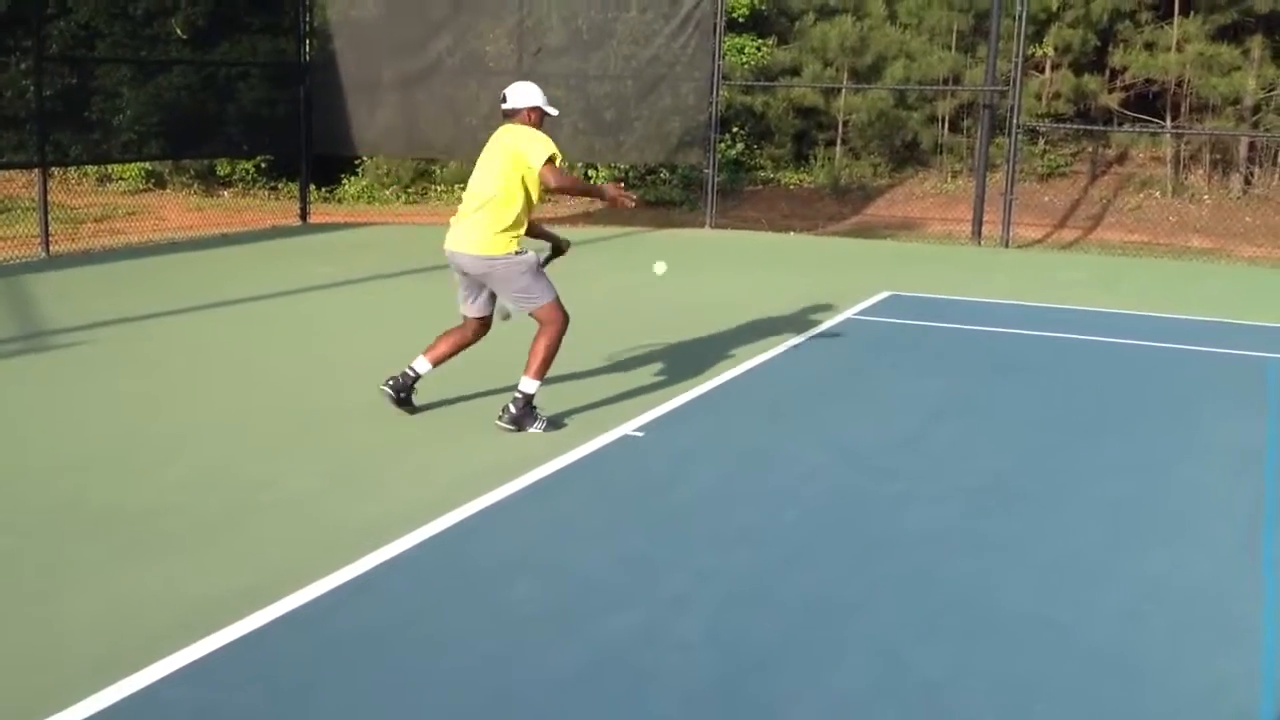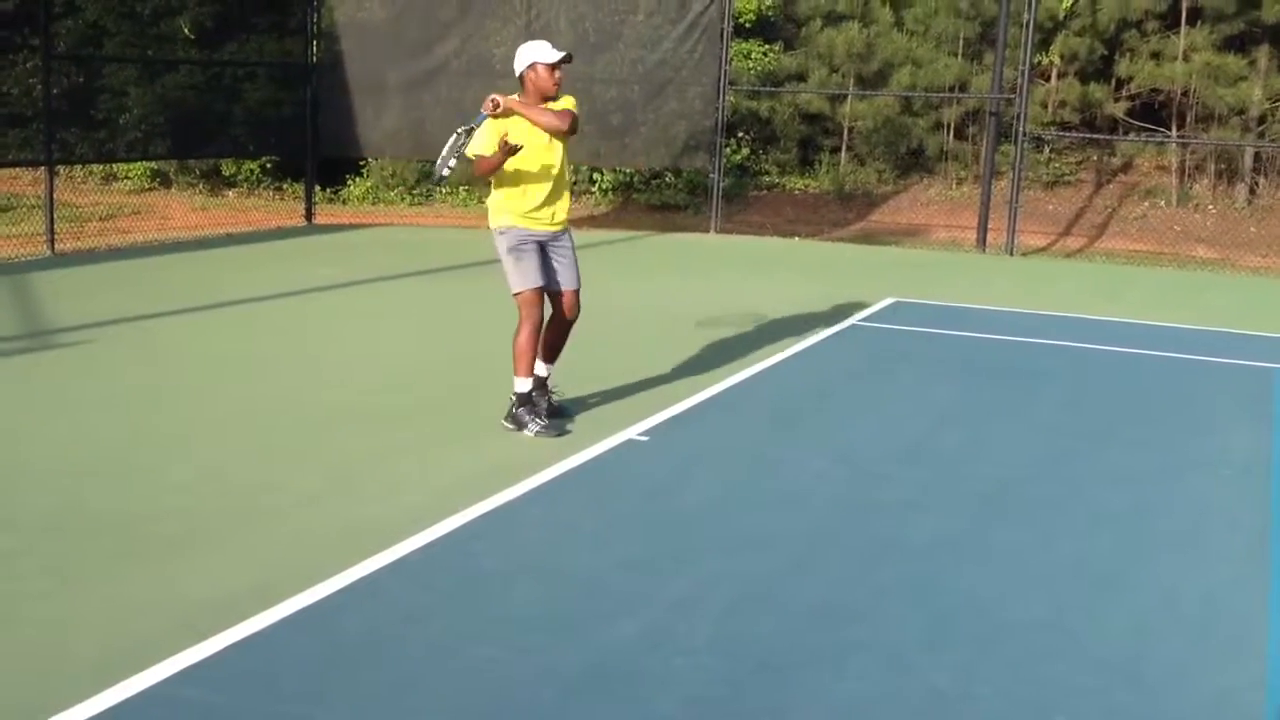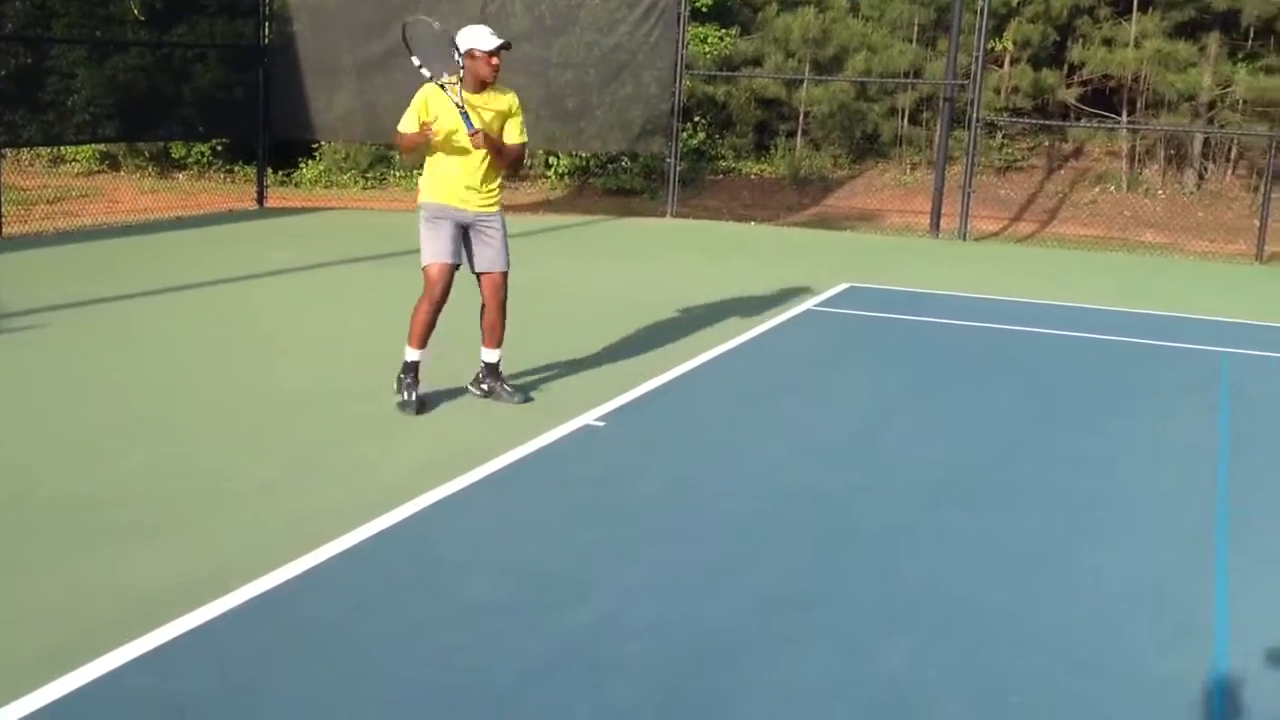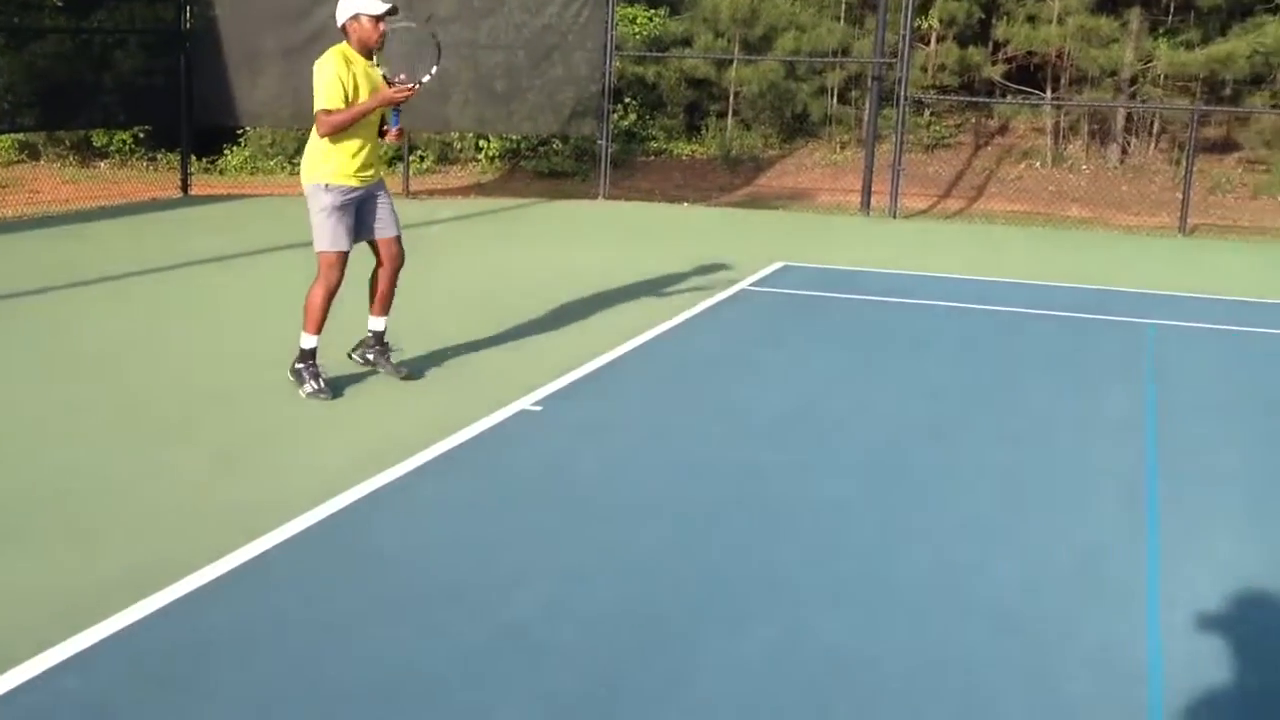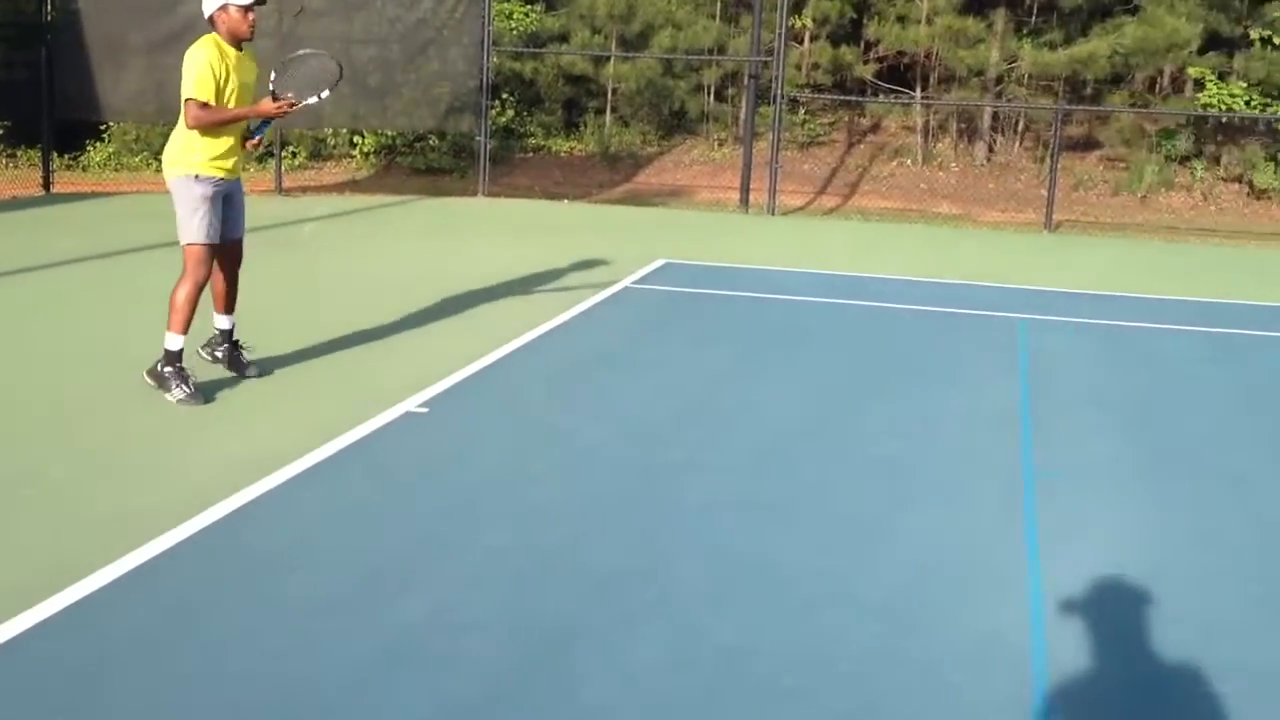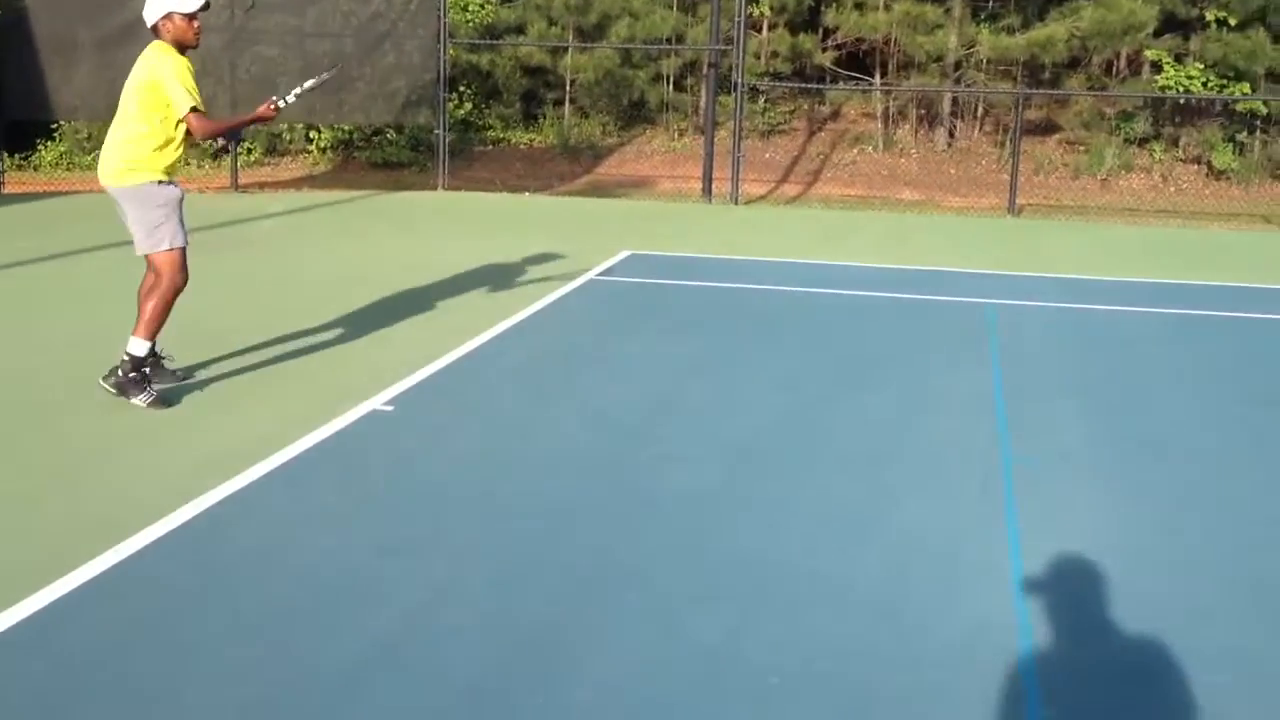
dt=0.4s
person 1, frame 1
left shoulder: (499, 143)
right shoulder: (527, 138)
right elbow: (553, 178)
left wrist: (549, 236)
right wrist: (603, 191)
left hip: (459, 248)
right hip: (493, 251)
left knee: (475, 326)
right knee: (555, 321)
left ankle: (403, 381)
right ankle: (519, 408)
person 1, frame 2
left shoulder: (563, 107)
right shoulder: (498, 115)
left elbow: (566, 126)
right elbow: (480, 169)
left wrist: (516, 104)
right wrist: (497, 156)
left hip: (556, 227)
right hip: (513, 225)
left knee: (568, 310)
right knee: (532, 313)
left ankle: (538, 385)
right ankle: (520, 405)
person 1, frame 3
left shoulder: (507, 101)
right shoulder: (433, 93)
left elbow: (518, 161)
right elbow: (403, 142)
left wrist: (494, 146)
right wrist: (416, 139)
left hip: (486, 209)
right hip: (440, 204)
left knee: (495, 293)
right knee: (436, 288)
left ankle: (489, 375)
right ankle: (408, 374)
person 1, frame 4
left shoulder: (375, 66)
right shoulder: (332, 64)
right elbow: (325, 126)
left wrist: (389, 130)
right wrist: (378, 101)
left hip: (369, 179)
right hip: (330, 181)
left knee: (392, 257)
right knee: (331, 273)
left ankle: (373, 345)
right ankle: (304, 362)
person 1, frame 5
left shoulder: (247, 60)
right shoulder: (204, 54)
right elbow: (195, 117)
left wrist: (249, 136)
right wrist: (256, 111)
left hip: (227, 173)
right hip: (194, 173)
left knee: (230, 258)
right knee: (197, 268)
left ankle: (223, 343)
right ankle: (168, 364)
person 1, frame 6
left shoulder: (158, 57)
right shoulder: (171, 63)
right elbow: (201, 128)
left wrist: (225, 128)
right wrist: (253, 117)
left hip: (130, 172)
right hip: (137, 177)
left knee: (160, 267)
right knee: (172, 276)
left ankle: (144, 357)
right ankle: (128, 371)
